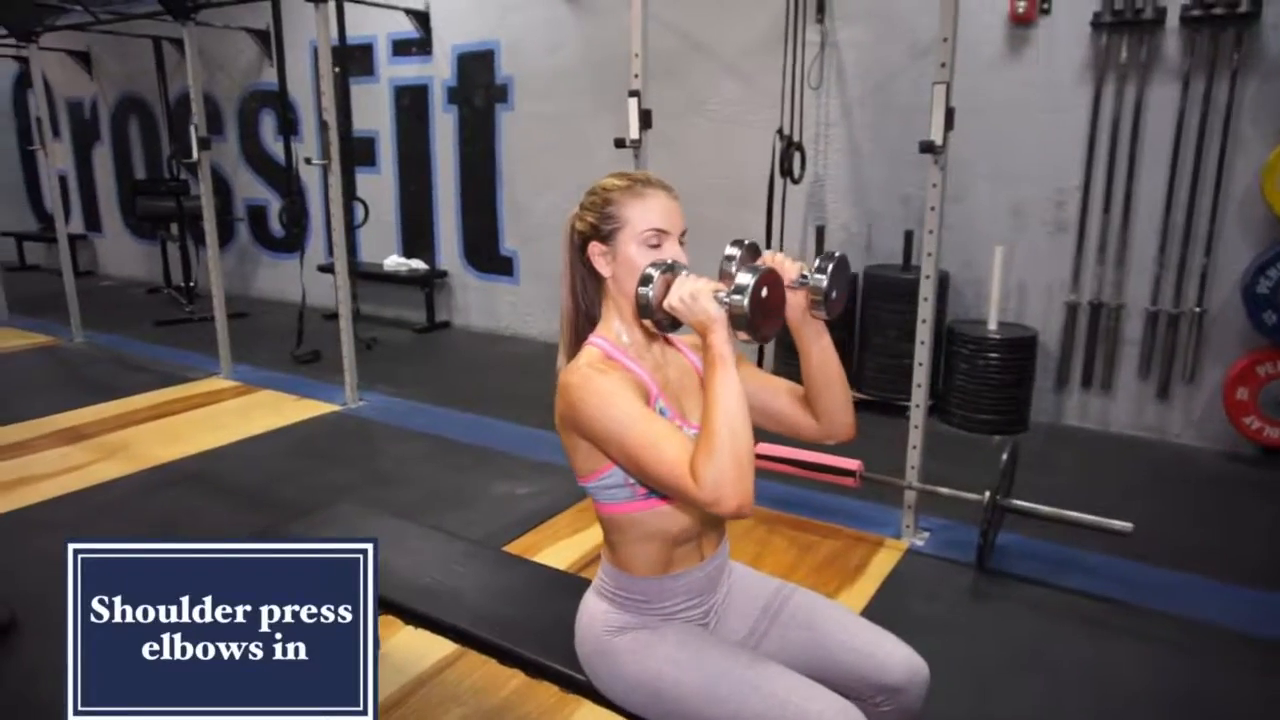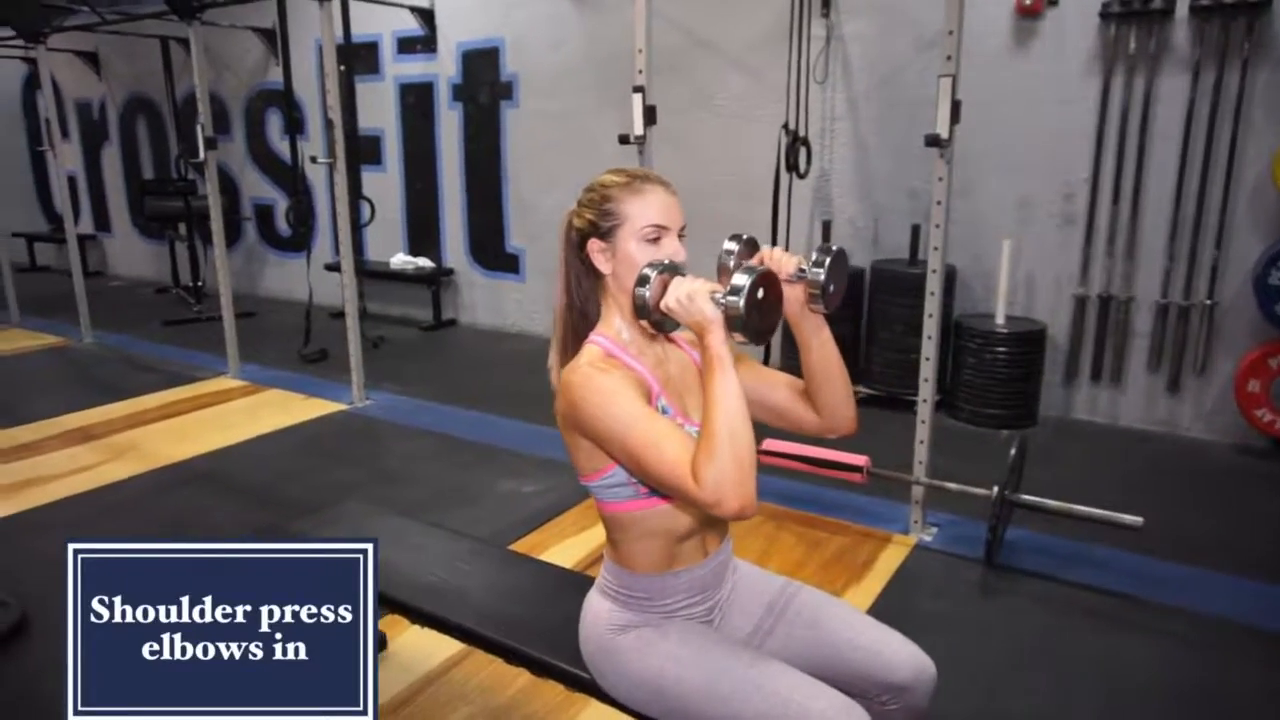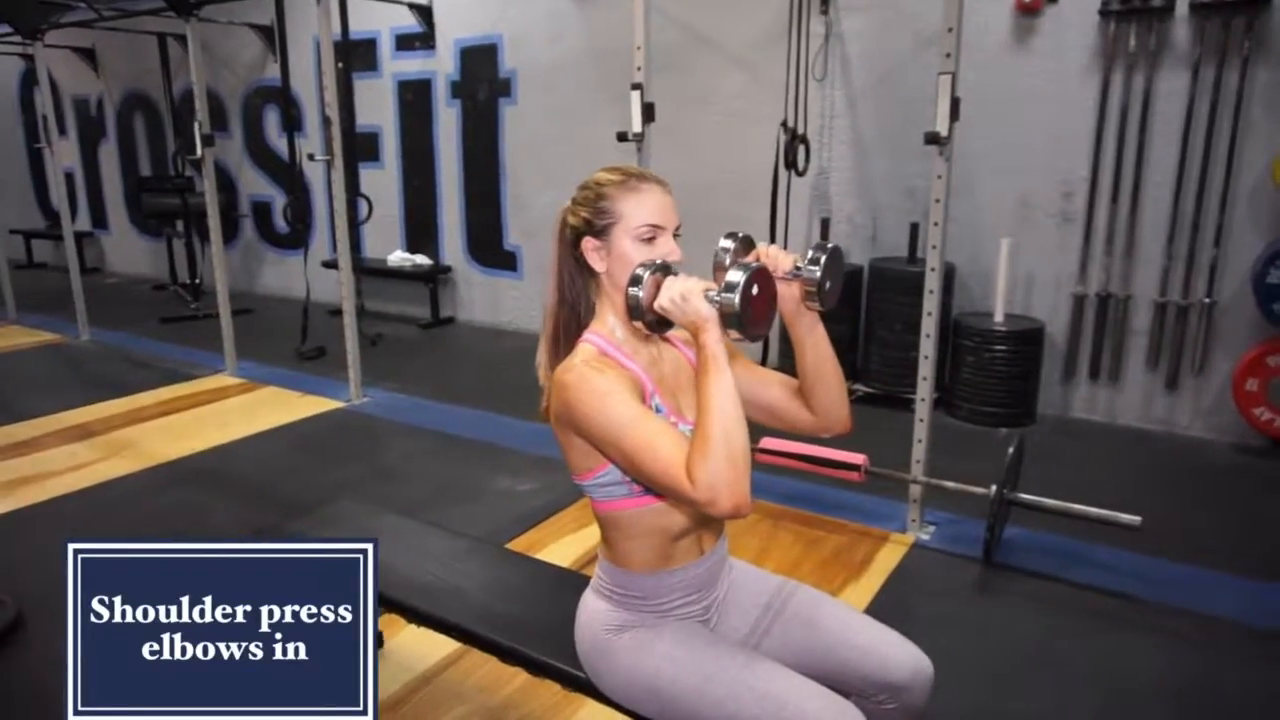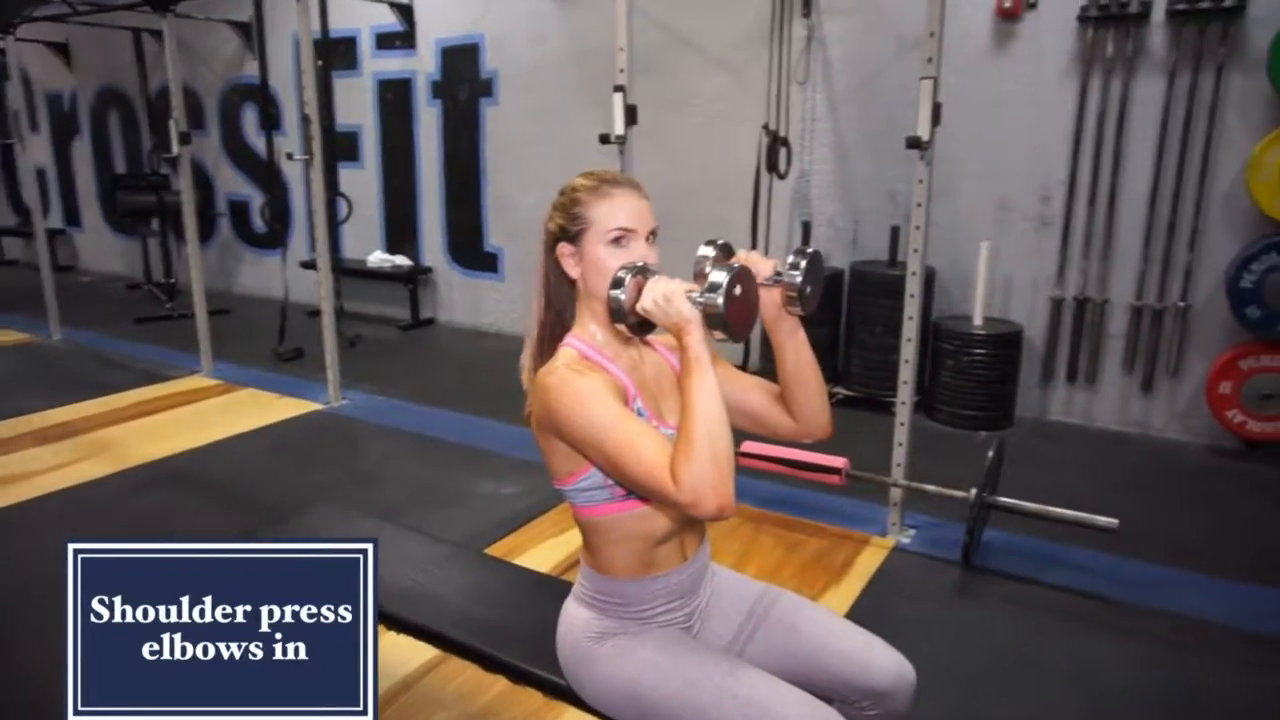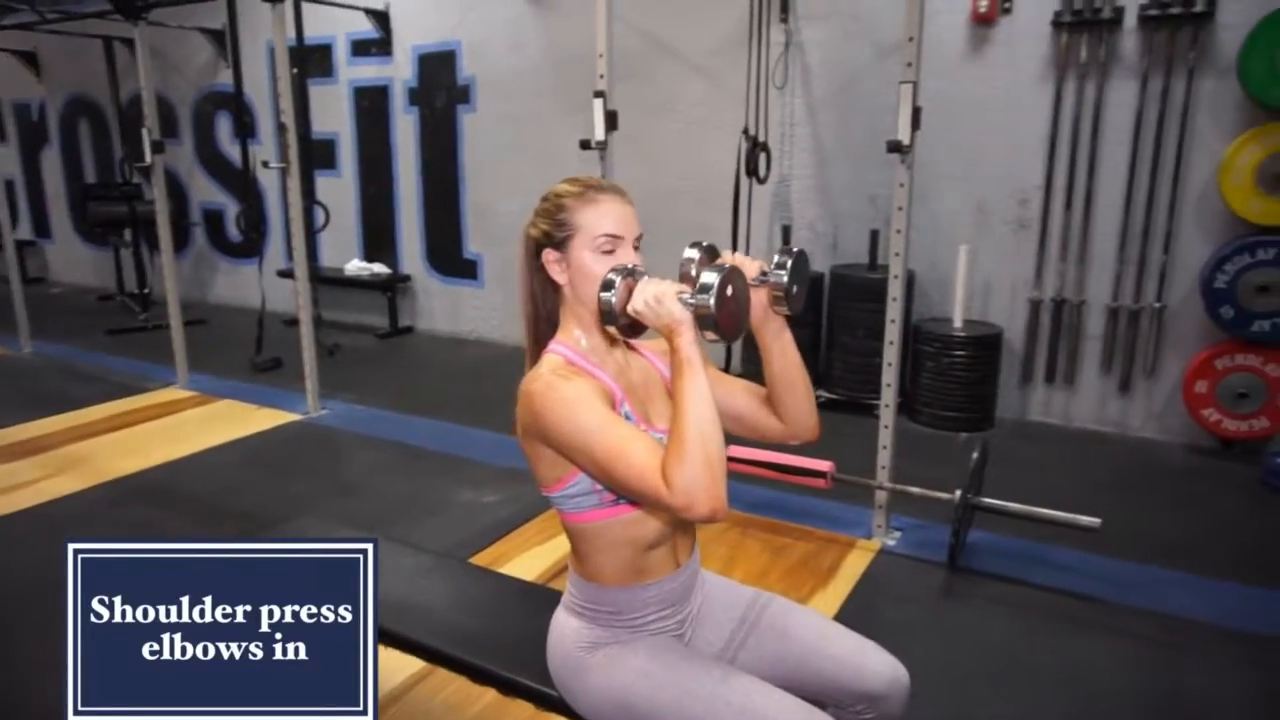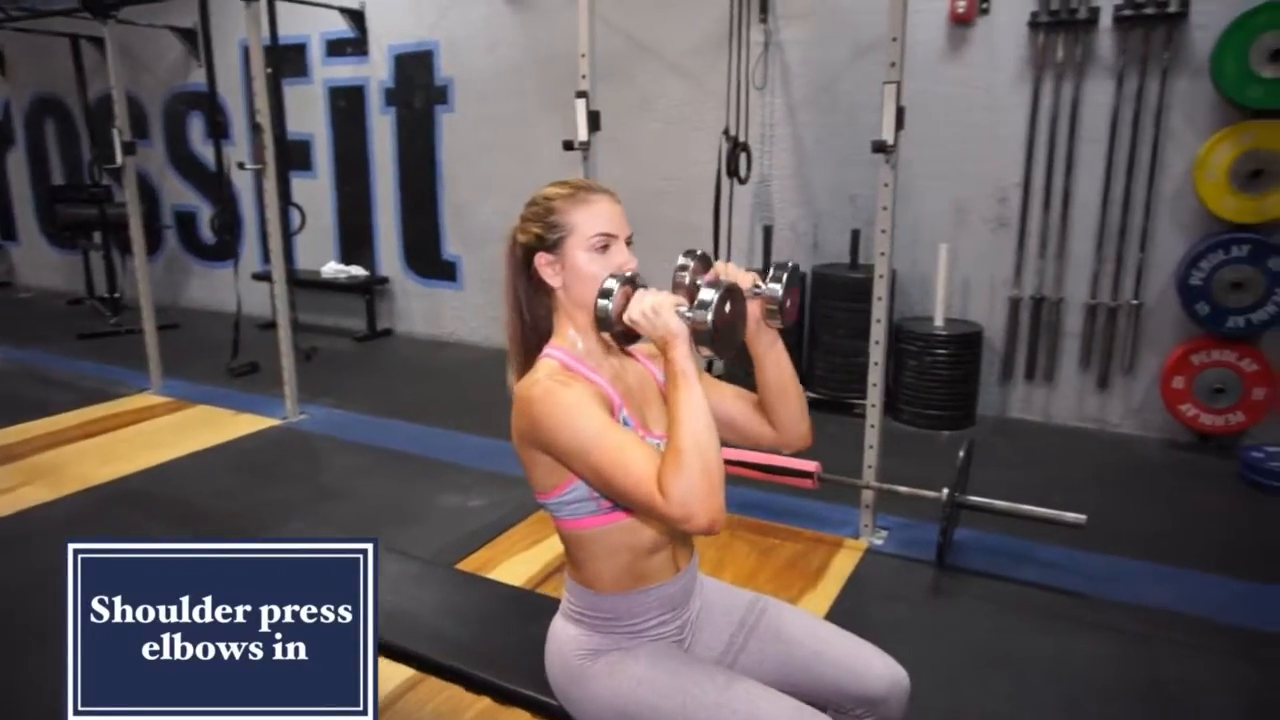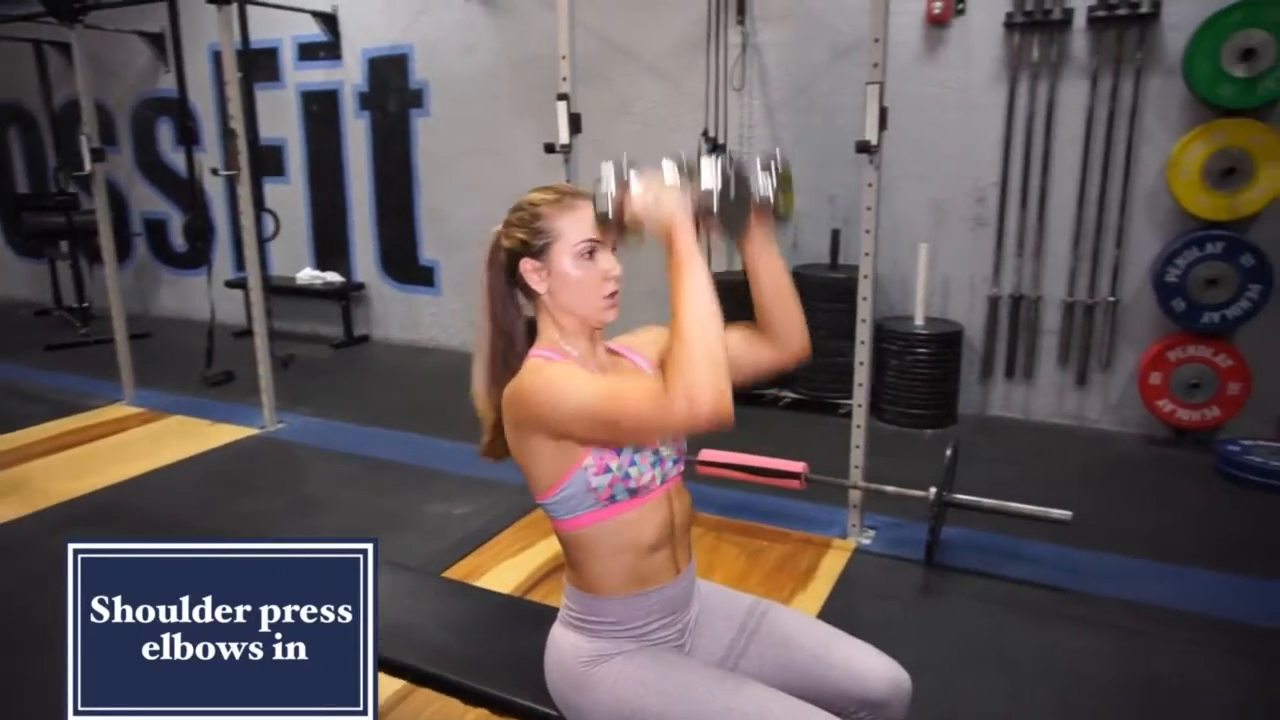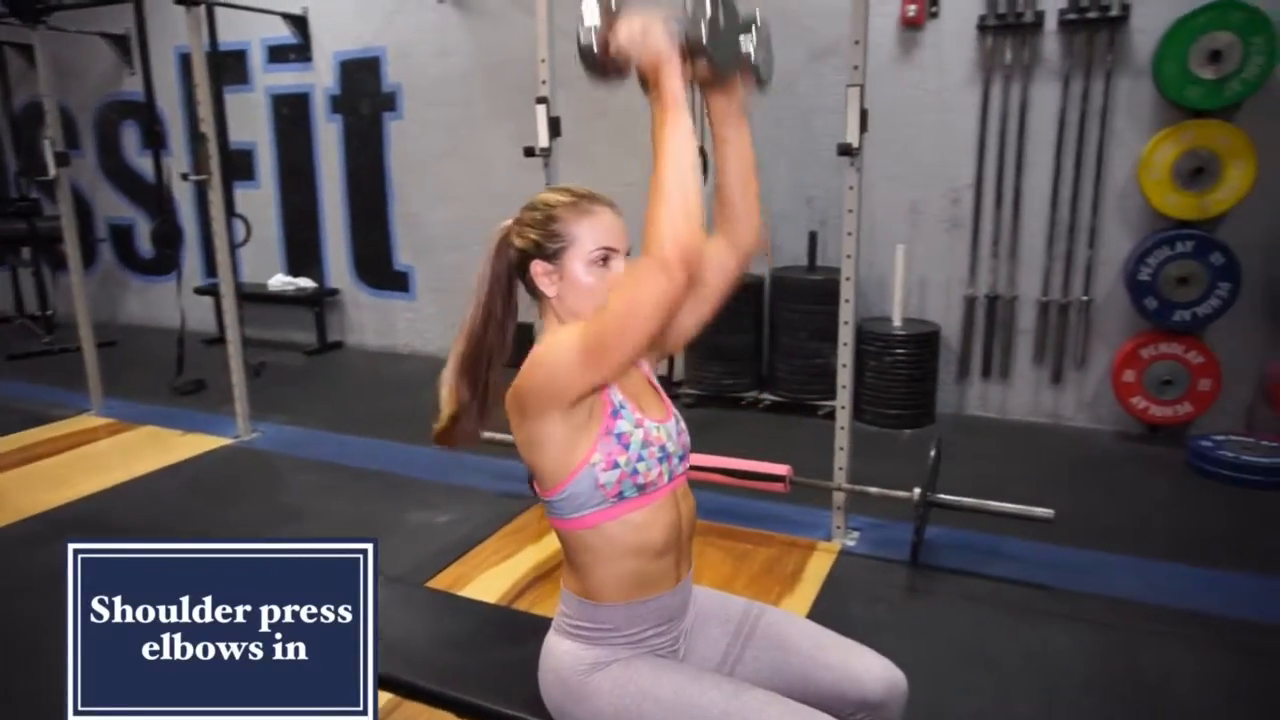
dt=0.2s
person 1, frame 1
left shoulder: (692, 353)
right shoulder: (590, 381)
left elbow: (833, 425)
right elbow: (727, 494)
left wrist: (802, 319)
right wrist: (717, 337)
left hip: (720, 591)
right hip: (640, 628)
person 1, frame 2
left shoulder: (692, 349)
right shoulder: (591, 380)
left elbow: (834, 419)
right elbow: (729, 495)
left wrist: (802, 314)
right wrist: (715, 338)
left hip: (725, 588)
right hip: (644, 625)
person 1, frame 3
left shoulder: (687, 347)
right shoulder: (585, 378)
left elbow: (828, 417)
right elbow: (724, 493)
left wrist: (796, 311)
right wrist: (709, 335)
left hip: (722, 587)
right hip: (640, 624)
left knee: (905, 676)
person 1, frame 4
left shoulder: (667, 352)
right shoulder: (566, 382)
left elbow: (809, 423)
right elbow: (707, 495)
left wrist: (777, 317)
right wrist: (693, 336)
left hip: (704, 594)
right hip: (622, 633)
person 1, frame 5
left shoulder: (654, 357)
right shoulder: (553, 388)
left elbow: (797, 425)
right elbow: (700, 498)
left wrist: (764, 319)
right wrist: (684, 337)
left hip: (694, 602)
right hip: (613, 641)
person 1, frame 6
left shoulder: (646, 362)
right shoulder: (549, 394)
left elbow: (790, 434)
right elbow: (697, 509)
left wrist: (756, 327)
right wrist: (679, 350)
left hip: (694, 607)
right hip: (612, 648)
person 1, frame 7
left shoulder: (637, 354)
right shoulder: (540, 388)
left elbow: (787, 345)
right elbow: (703, 404)
left wrist: (753, 229)
right wrist: (680, 235)
left hip: (692, 613)
right hip: (612, 653)
person 1, frame 8
left shoulder: (629, 360)
right shoulder: (546, 386)
left elbow: (735, 243)
right elbow: (674, 258)
left wrist: (725, 103)
right wrist: (665, 76)
left hip: (686, 620)
right hip: (607, 662)
